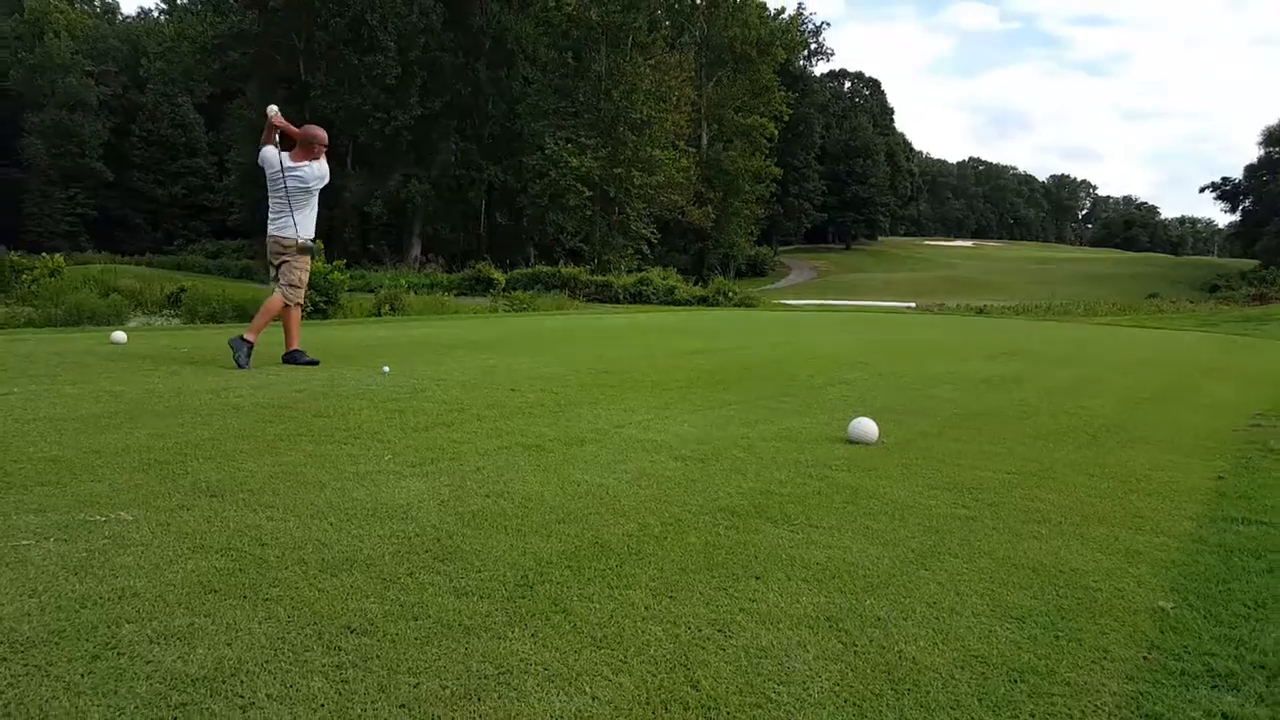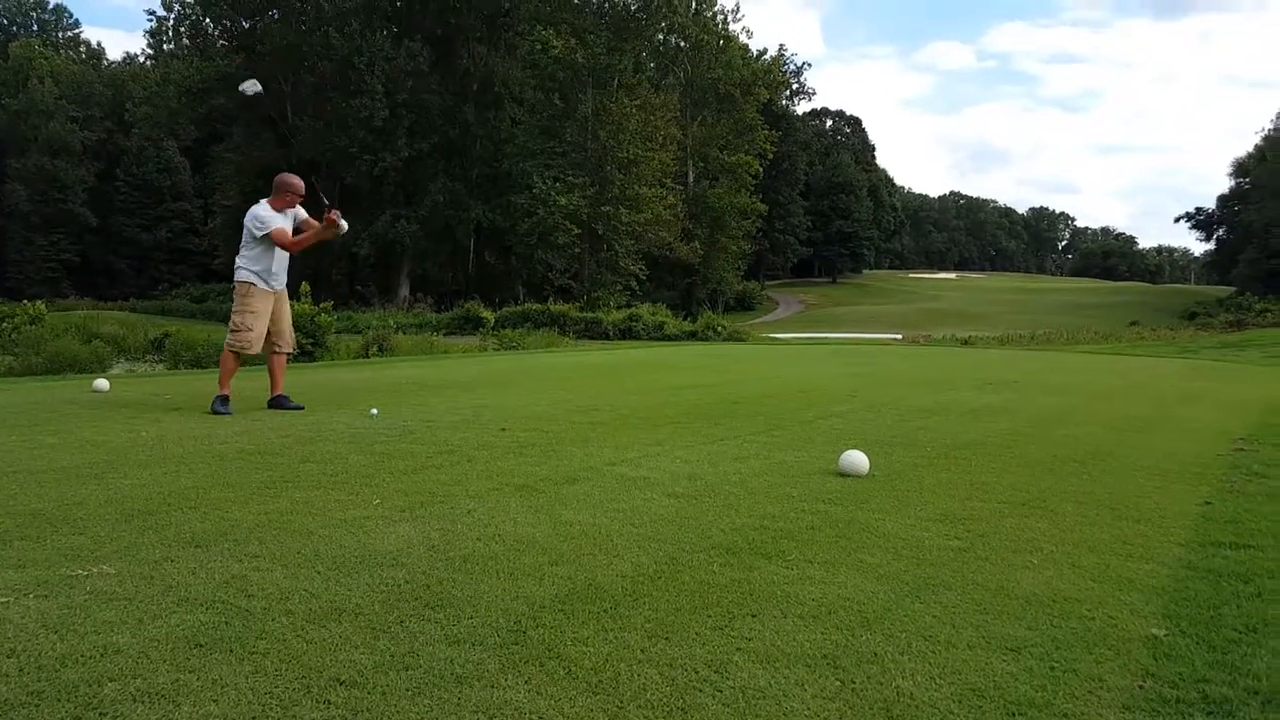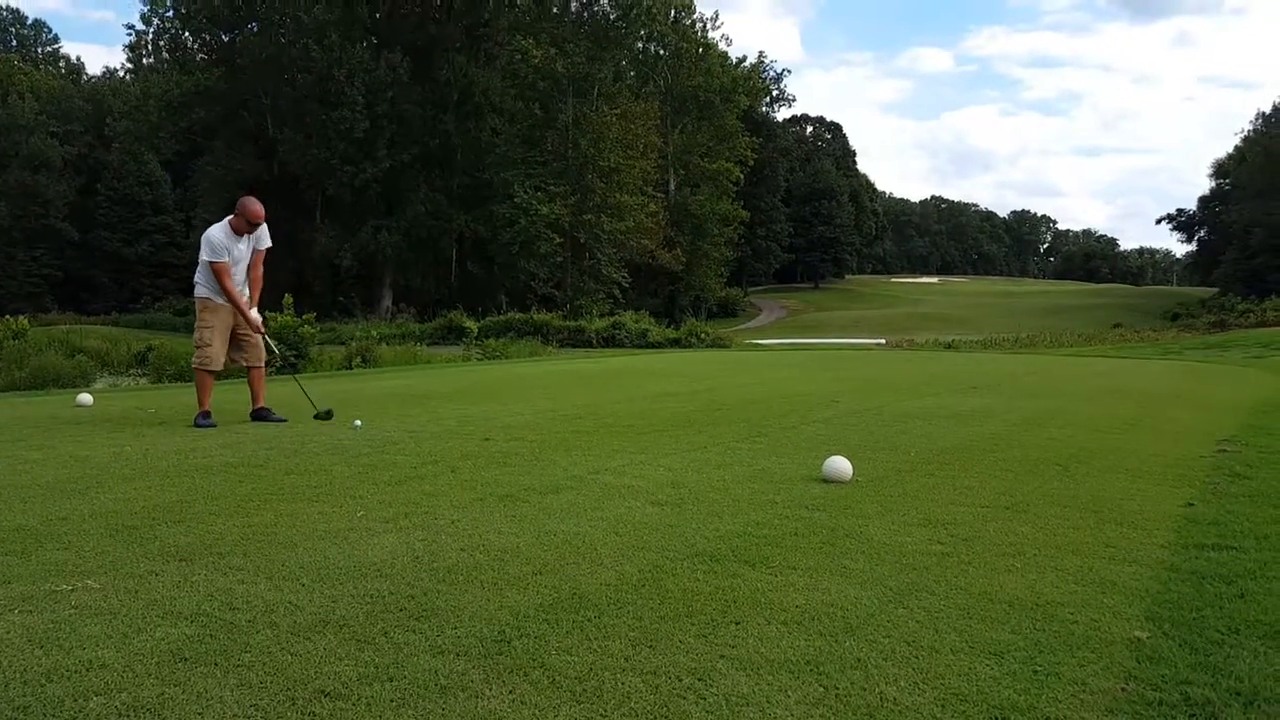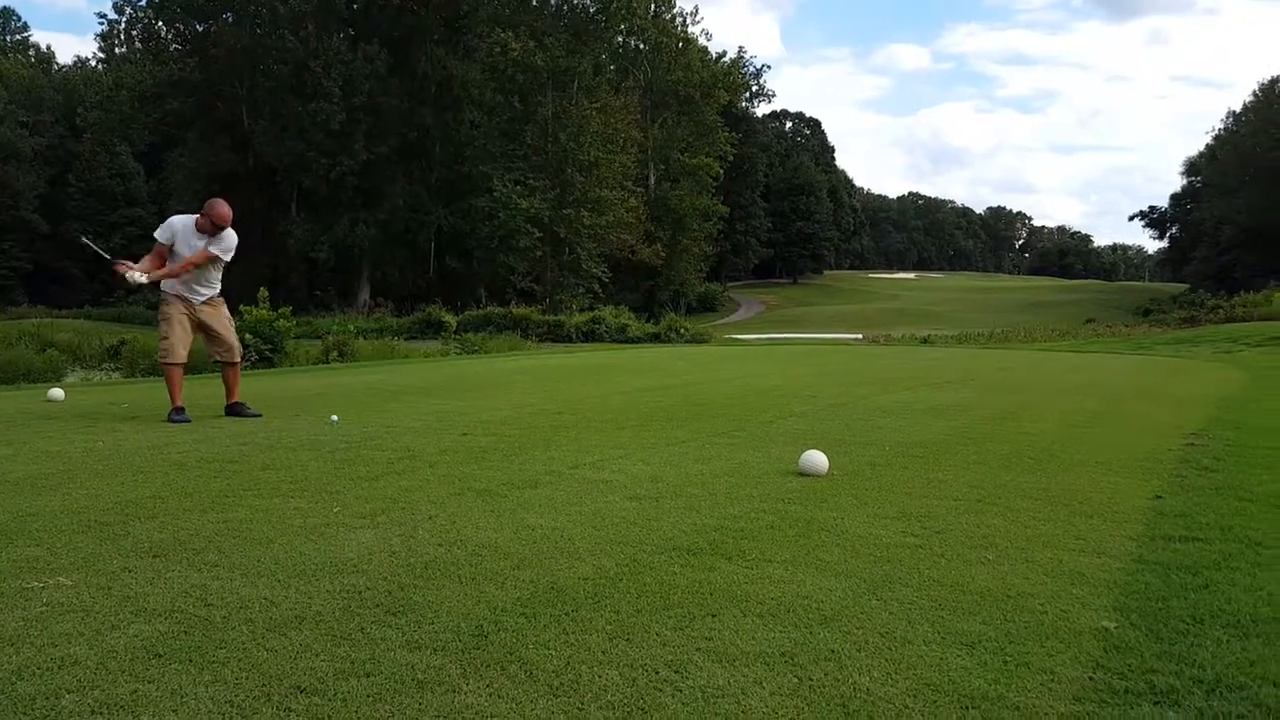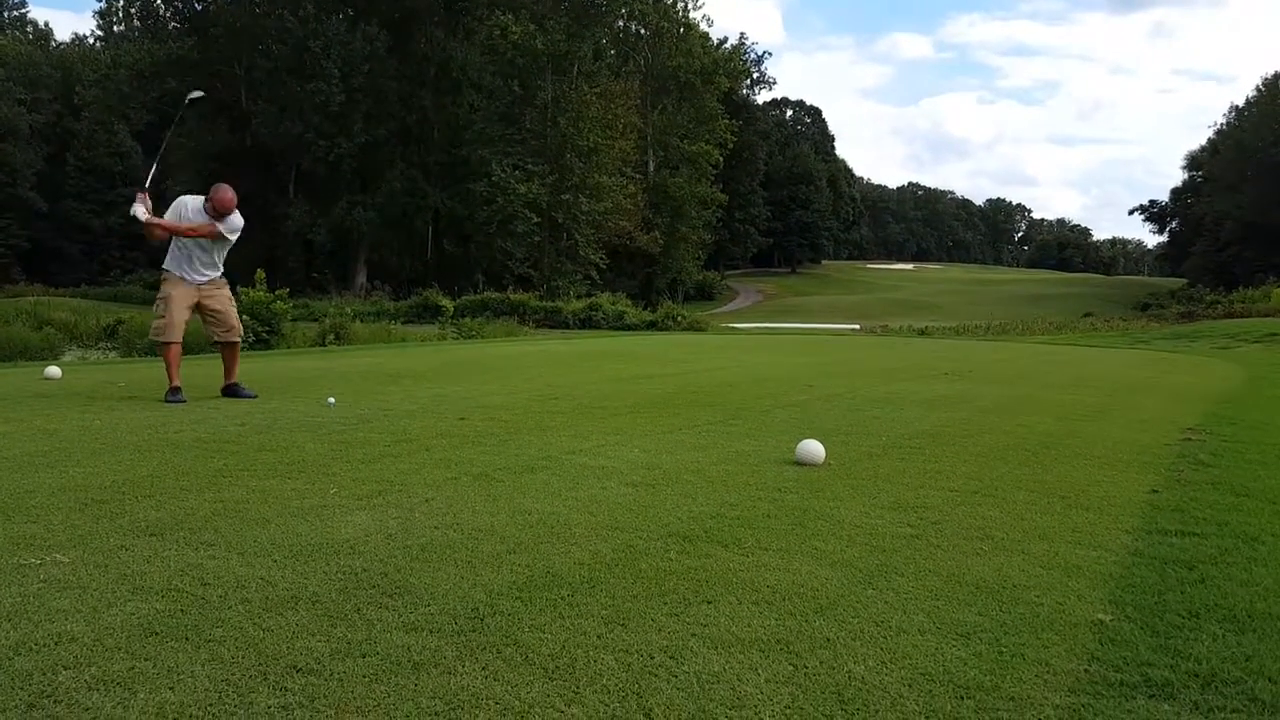
dt=0.7s
person 1, frame 1
left shoulder: (272, 159)
right shoulder: (318, 171)
left elbow: (267, 145)
right elbow: (320, 154)
left wrist: (272, 125)
right wrist: (286, 127)
left hip: (276, 236)
right hip: (296, 241)
left knee: (294, 295)
right knee: (286, 293)
left ankle: (292, 350)
right ankle: (246, 339)
person 1, frame 2
left shoulder: (293, 210)
right shoulder: (260, 214)
left elbow: (315, 229)
right elbow: (290, 245)
left wrist: (328, 225)
right wrist: (322, 229)
left hip: (277, 286)
right hip: (252, 284)
left knee: (283, 341)
right knee: (242, 339)
left ankle: (277, 395)
right ankle: (222, 396)
person 1, frame 3
left shoulder: (260, 230)
right shoulder: (214, 237)
left elbow: (256, 269)
right elbow: (224, 283)
left wrist: (254, 308)
right wrist: (247, 316)
left hip: (242, 300)
right hip: (213, 300)
left knee: (256, 354)
right knee: (208, 356)
left ankle: (259, 408)
right ankle: (204, 411)
person 1, frame 4
left shoulder: (229, 239)
right shoulder: (175, 224)
left elbow: (190, 264)
right elbow: (156, 256)
left wrist: (150, 277)
right wrist: (137, 269)
left hip: (210, 300)
right hip: (175, 297)
left knee: (231, 347)
right knee: (173, 351)
left ankle: (233, 403)
right ankle: (178, 407)
person 1, frame 5
left shoulder: (235, 221)
right shoulder: (184, 203)
left elbow: (190, 231)
right elbow: (156, 234)
left wrist: (154, 221)
right wrist: (148, 214)
left hip: (212, 282)
right hip: (177, 278)
left knee: (231, 331)
right knee: (169, 331)
left ankle: (231, 383)
right ankle: (174, 386)
